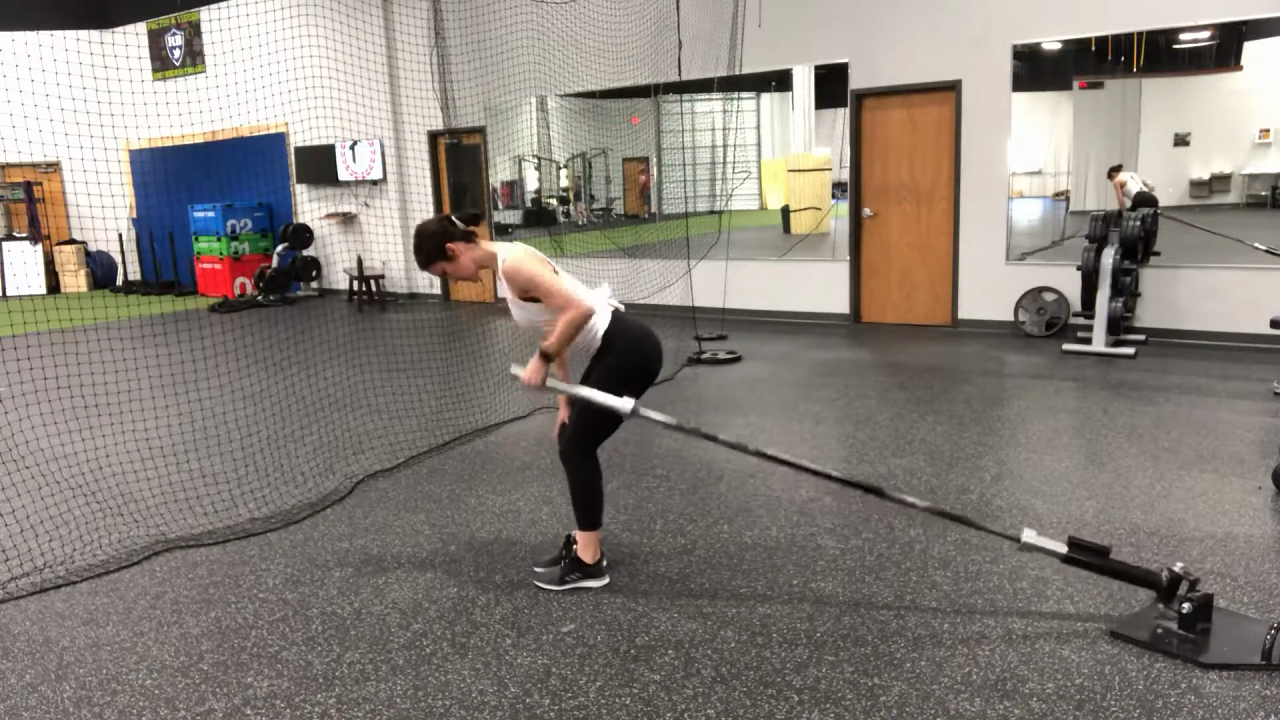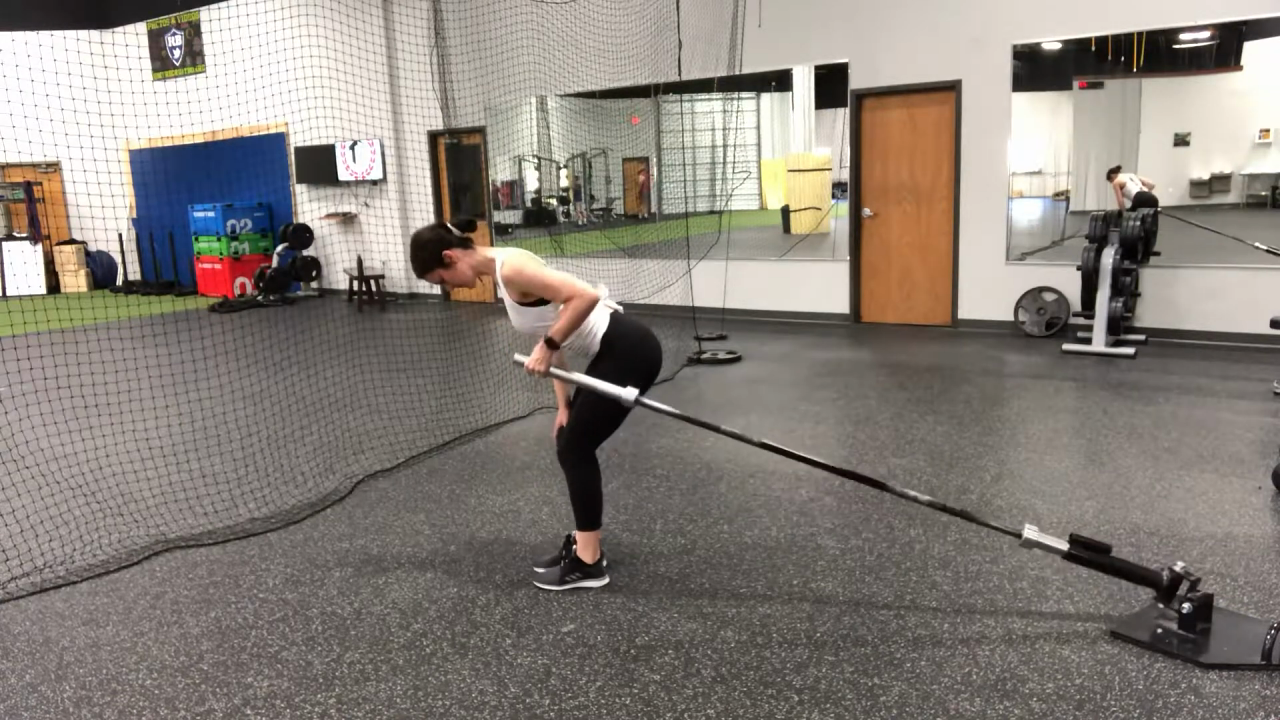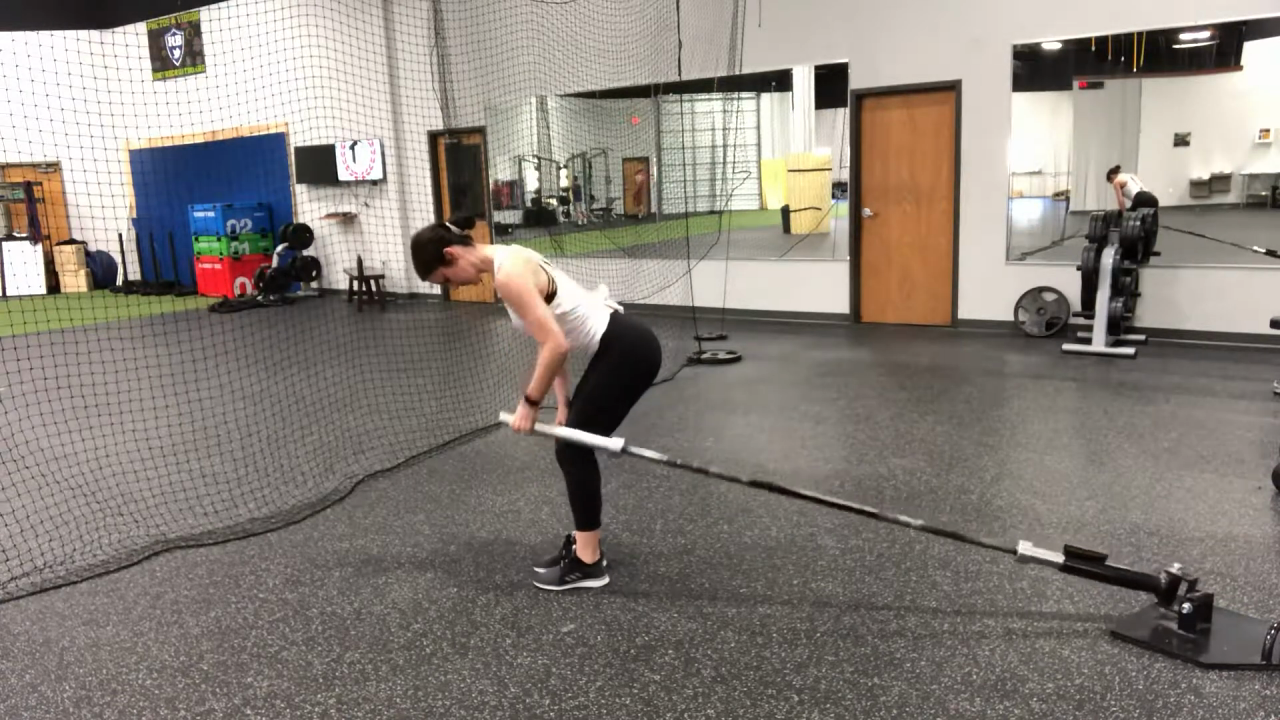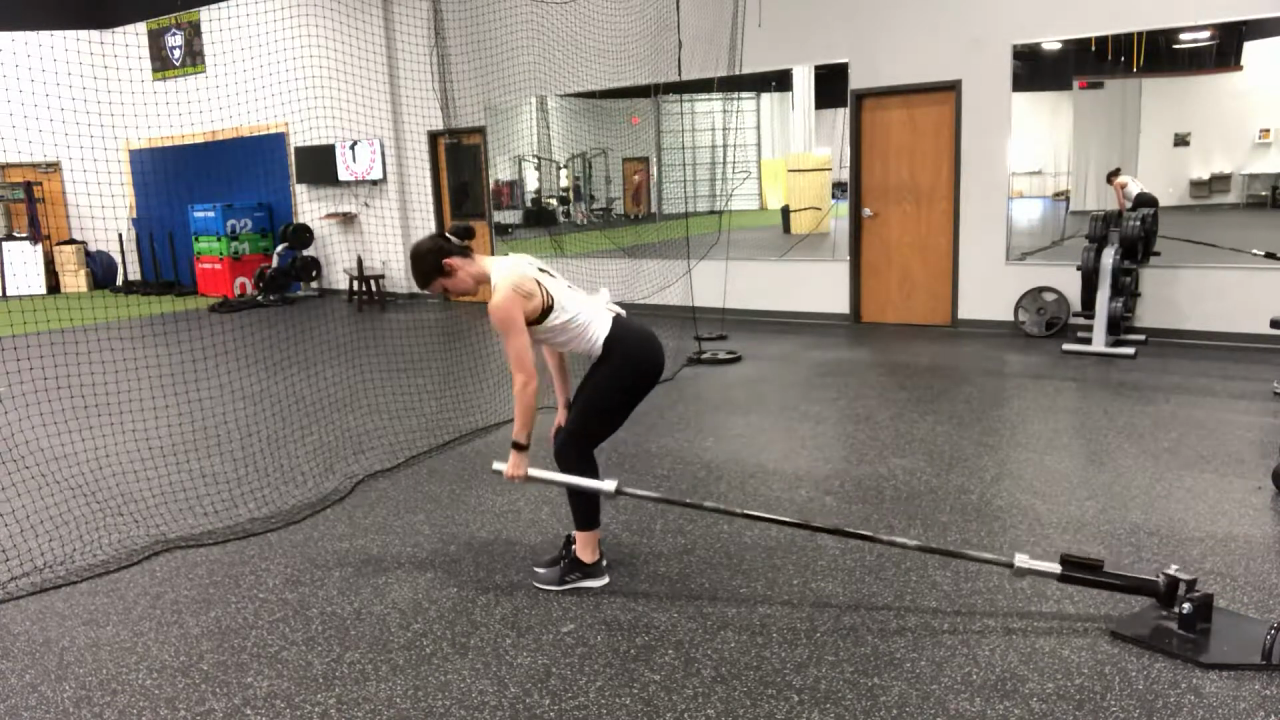
dt=0.3s
person 1, frame 1
left shoulder: (513, 264)
right shoulder: (509, 261)
left elbow: (579, 309)
right elbow: (556, 327)
left wrist: (541, 359)
right wrist: (565, 399)
left hip: (628, 350)
right hip: (615, 347)
left knee: (577, 448)
right knee: (572, 441)
left ankle: (588, 563)
right ankle: (583, 542)
person 1, frame 2
left shoulder: (511, 269)
right shoulder: (506, 267)
left elbow: (585, 296)
right elbow: (553, 322)
left wrist: (547, 348)
right wrist: (565, 404)
left hip: (629, 351)
right hip: (616, 348)
left knee: (575, 448)
right knee: (572, 443)
left ankle: (589, 563)
right ankle: (583, 543)
person 1, frame 3
left shoulder: (508, 275)
right shoulder: (510, 262)
left elbow: (556, 345)
right elbow: (554, 339)
left wrist: (529, 405)
right wrist: (563, 402)
left hip: (628, 351)
right hip: (617, 347)
left knee: (573, 449)
right knee: (572, 442)
left ankle: (588, 563)
right ankle: (582, 543)
person 1, frame 4
left shoulder: (504, 296)
right shoulder: (511, 265)
left elbow: (525, 380)
left wrist: (519, 450)
right wrist: (565, 405)
left hip: (632, 355)
right hip: (623, 347)
left knee: (572, 448)
right knee: (569, 440)
left ankle: (588, 563)
right ankle: (584, 543)
